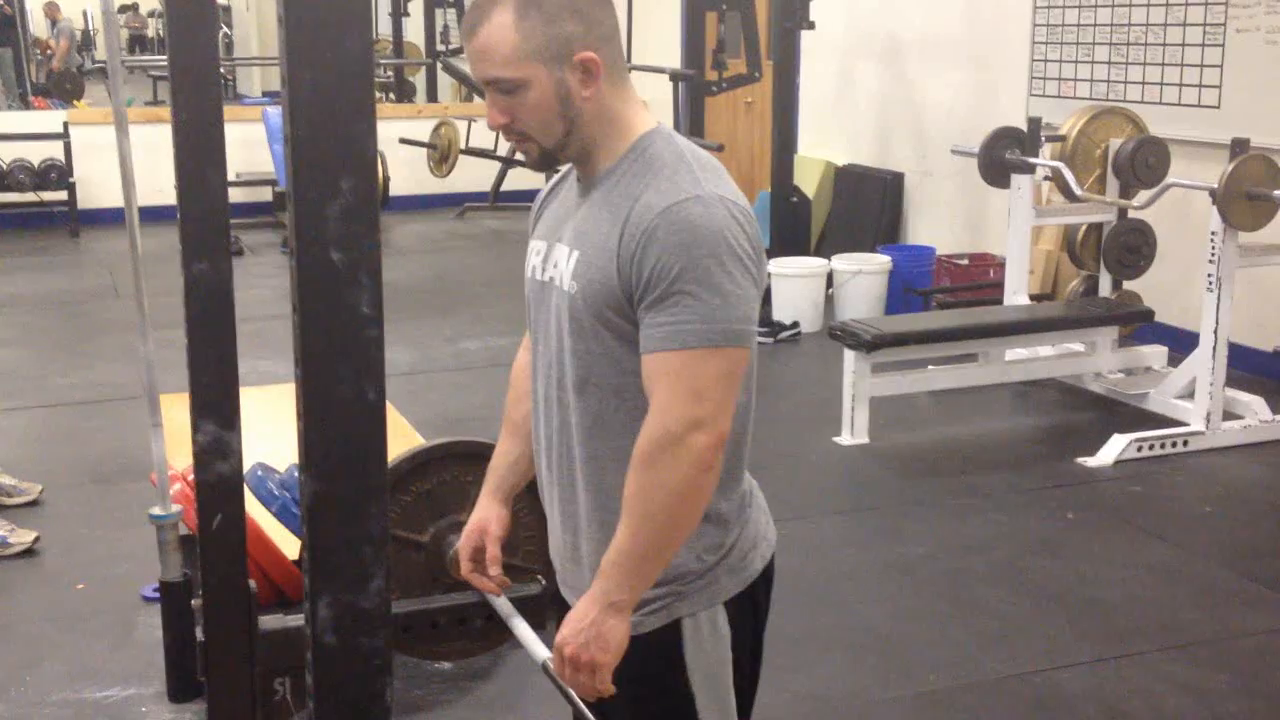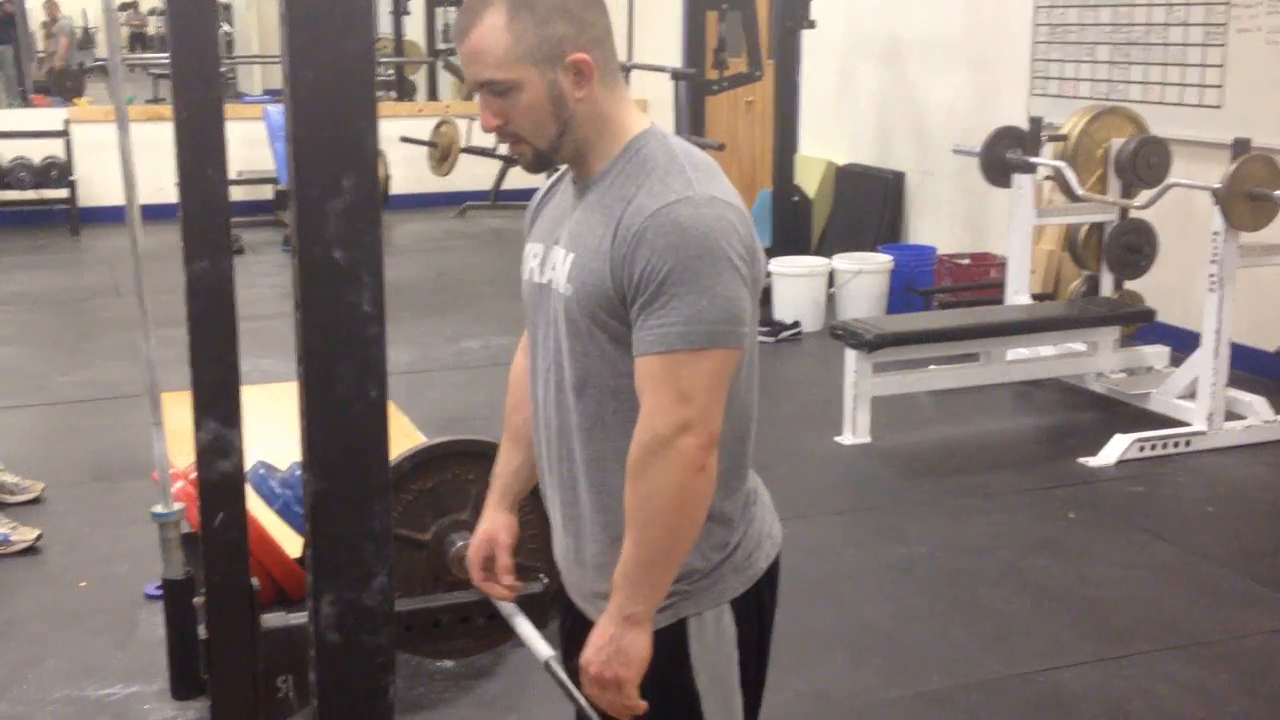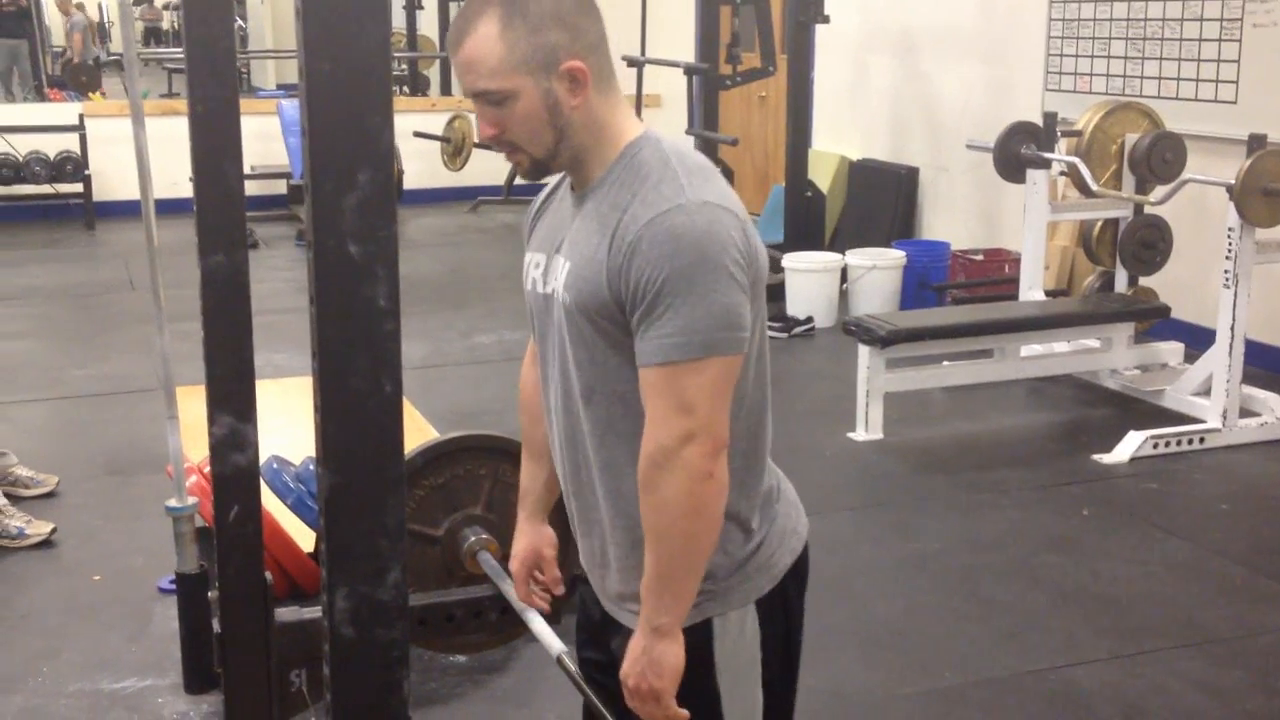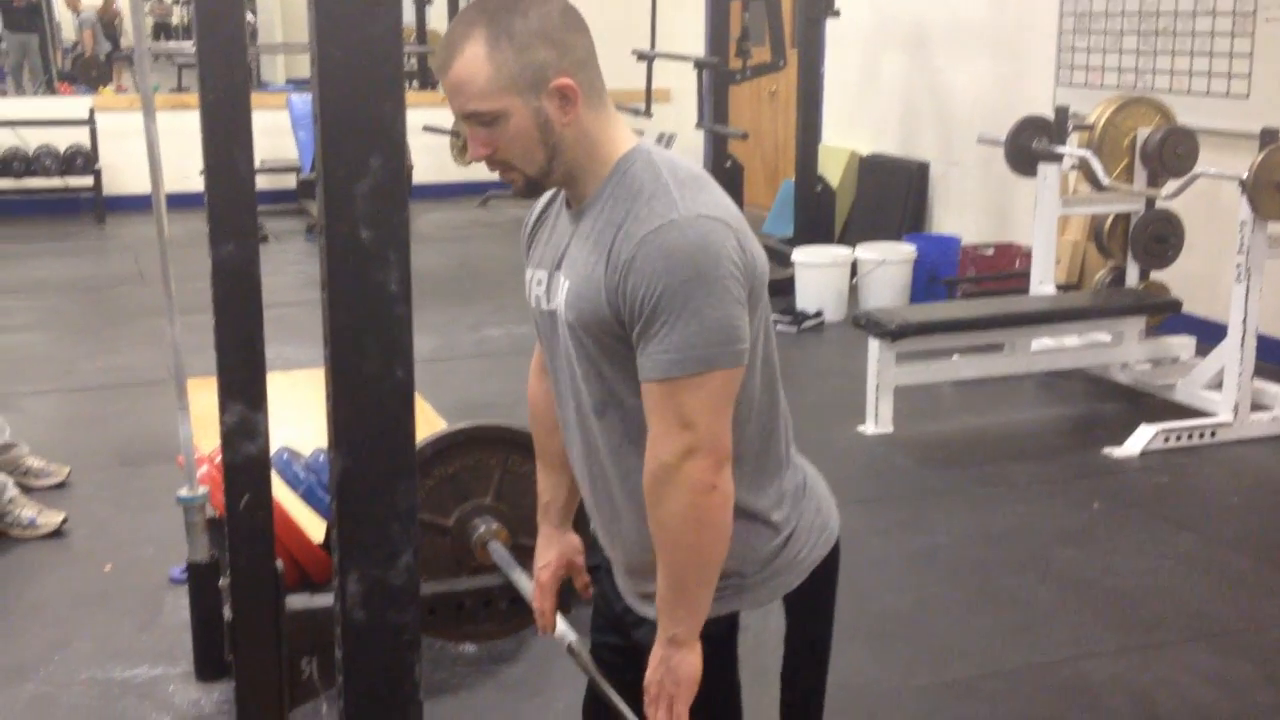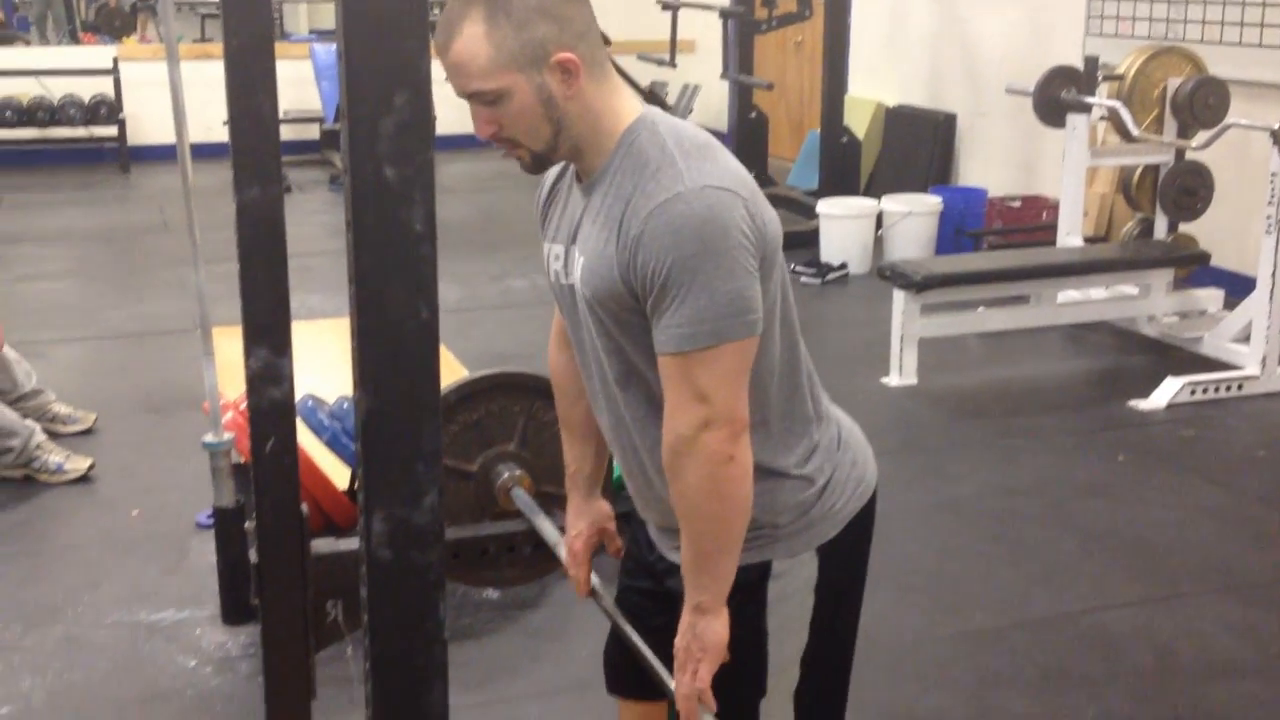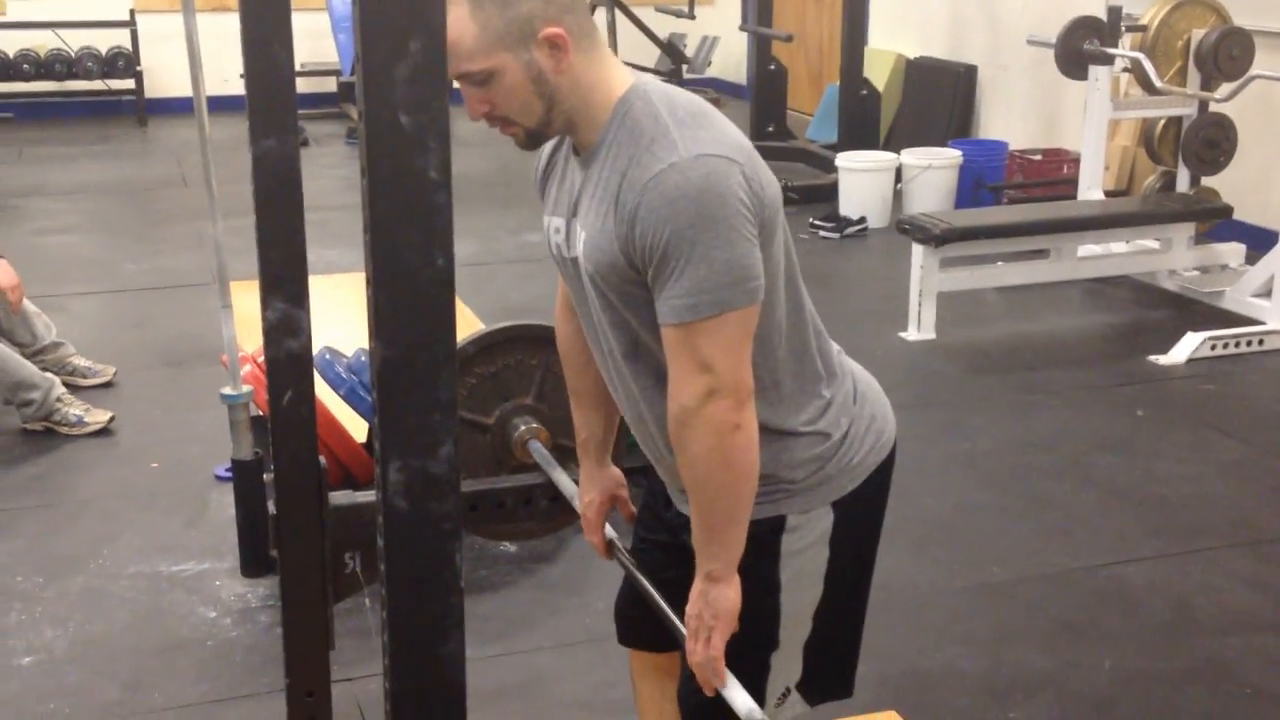
dt=0.3s
person 1, frame 1
left shoulder: (686, 214)
right shoulder: (565, 191)
left elbow: (690, 432)
left wrist: (612, 602)
right wrist: (496, 493)
left hip: (676, 587)
right hip: (593, 562)
person 1, frame 2
left shoulder: (681, 215)
right shoulder: (560, 194)
left elbow: (682, 437)
left wrist: (634, 617)
right wrist: (501, 500)
left hip: (685, 586)
right hip: (594, 566)
person 1, frame 3
left shoulder: (680, 222)
right shoulder: (560, 199)
left elbow: (689, 446)
left wrist: (661, 627)
right wrist: (532, 514)
left hip: (713, 584)
person 1, frame 4
left shoulder: (676, 234)
right shoulder: (554, 211)
left elbow: (692, 458)
right elbow: (554, 373)
left wrist: (682, 637)
right wrist: (553, 524)
left hip: (745, 574)
person 1, frame 5
left shoulder: (686, 206)
right shoulder: (566, 178)
left elbow: (710, 431)
right elbow: (573, 342)
left wrist: (707, 605)
right wrist: (582, 494)
left hip: (783, 522)
right hip: (675, 512)
person 1, frame 6
left shoulder: (683, 174)
right shoulder: (564, 148)
left elbow: (717, 400)
right elbow: (581, 311)
left wrist: (719, 574)
right wrist: (594, 463)
left hip: (806, 470)
right hip: (695, 462)
right knee: (650, 633)
